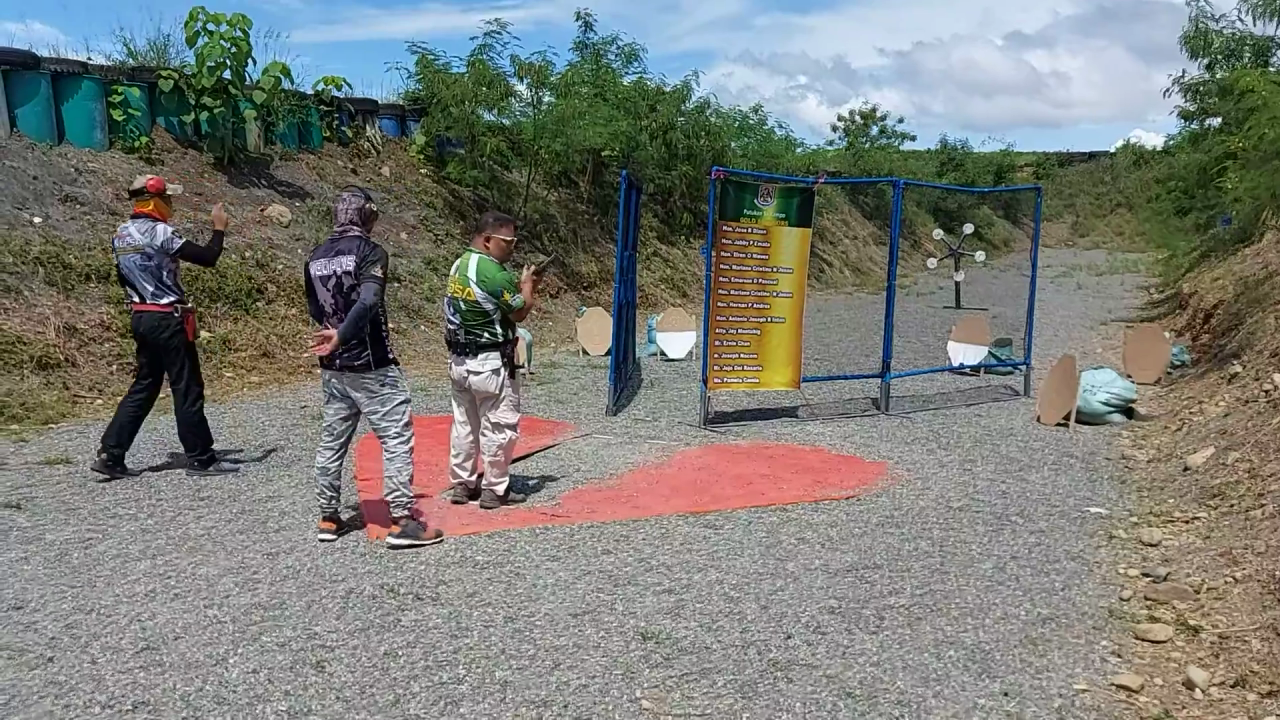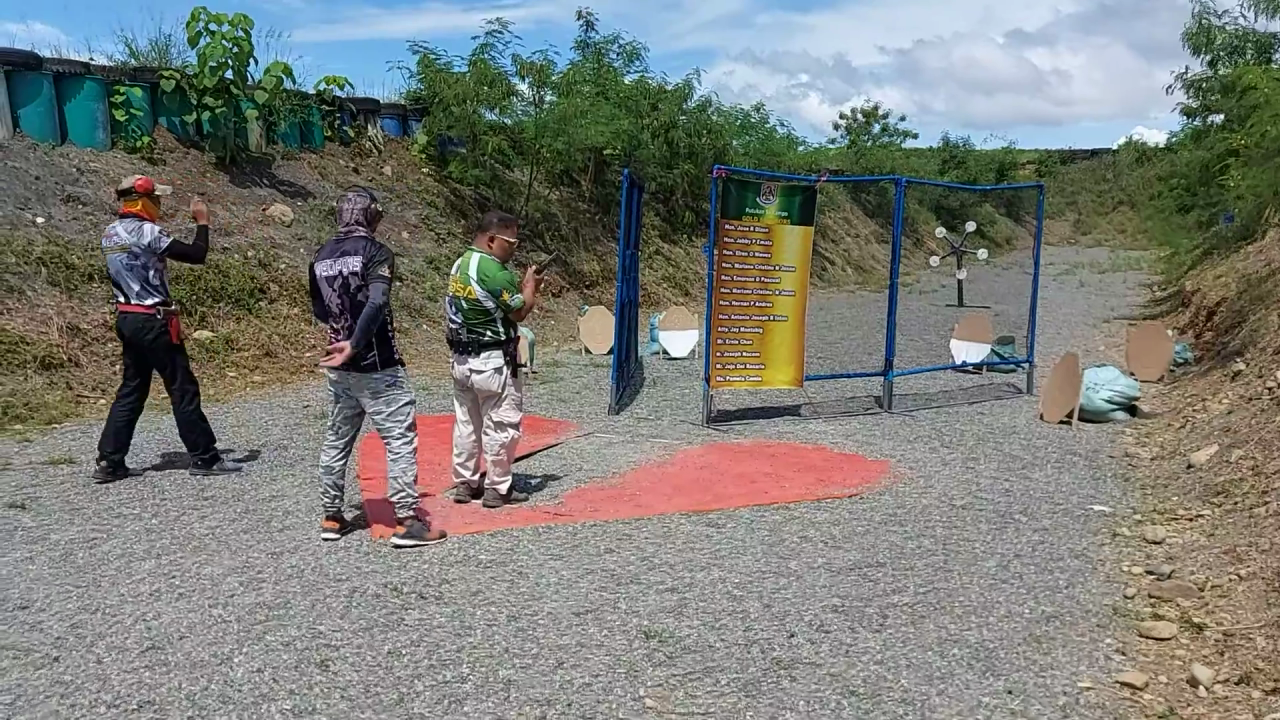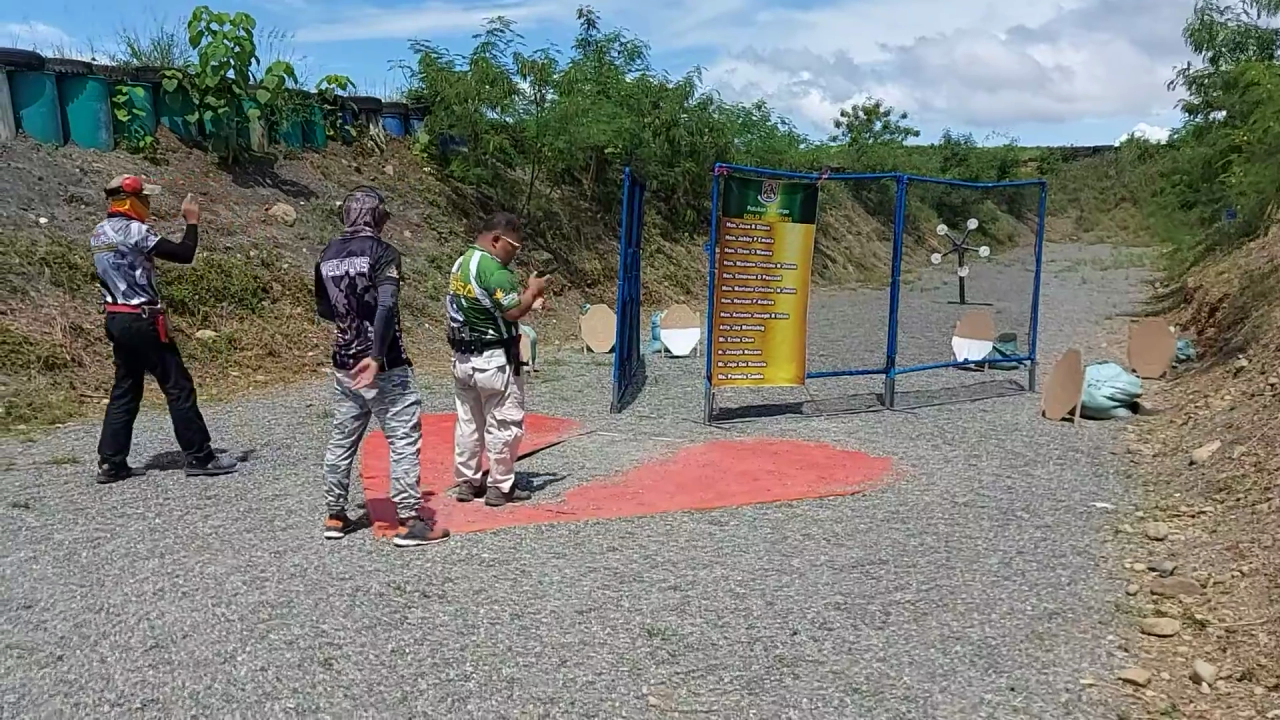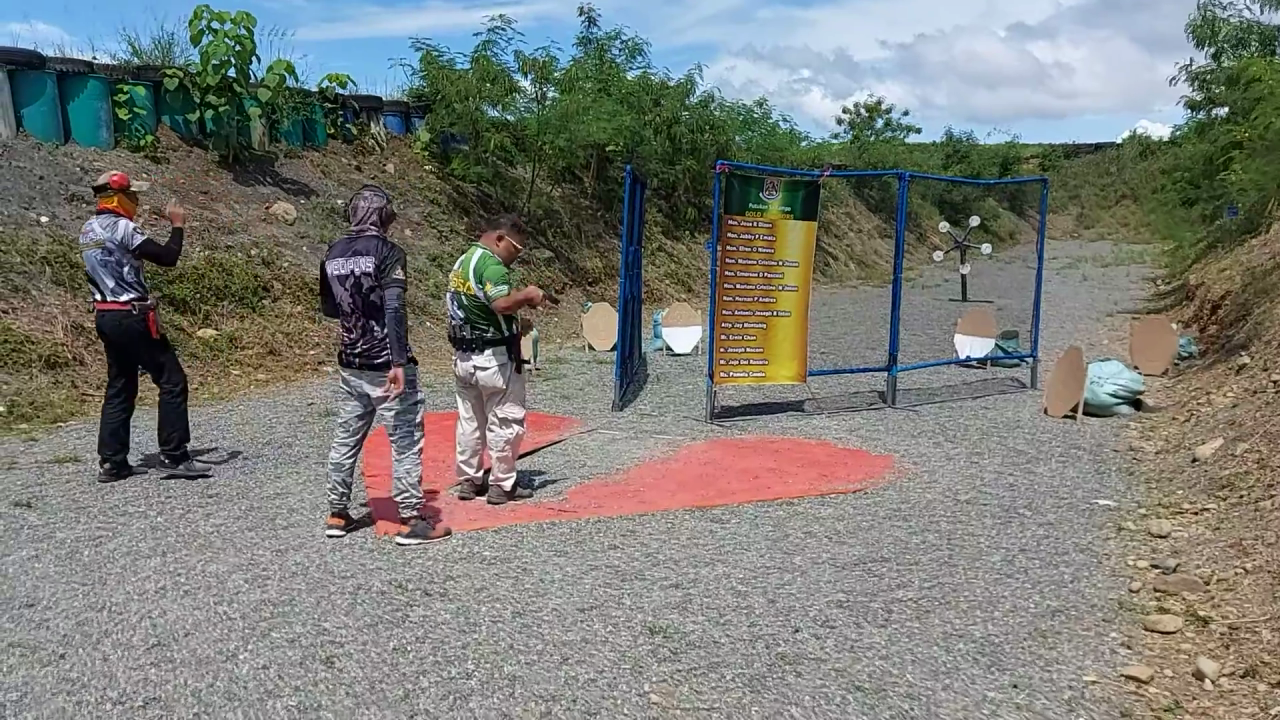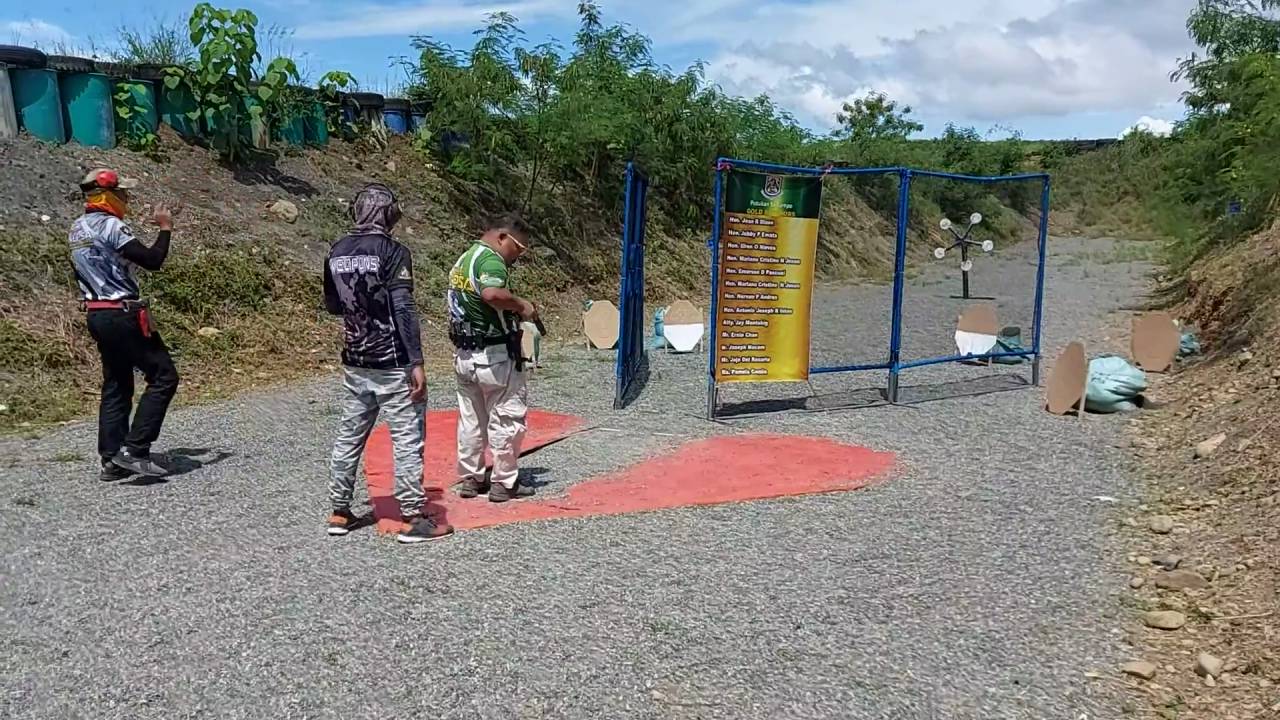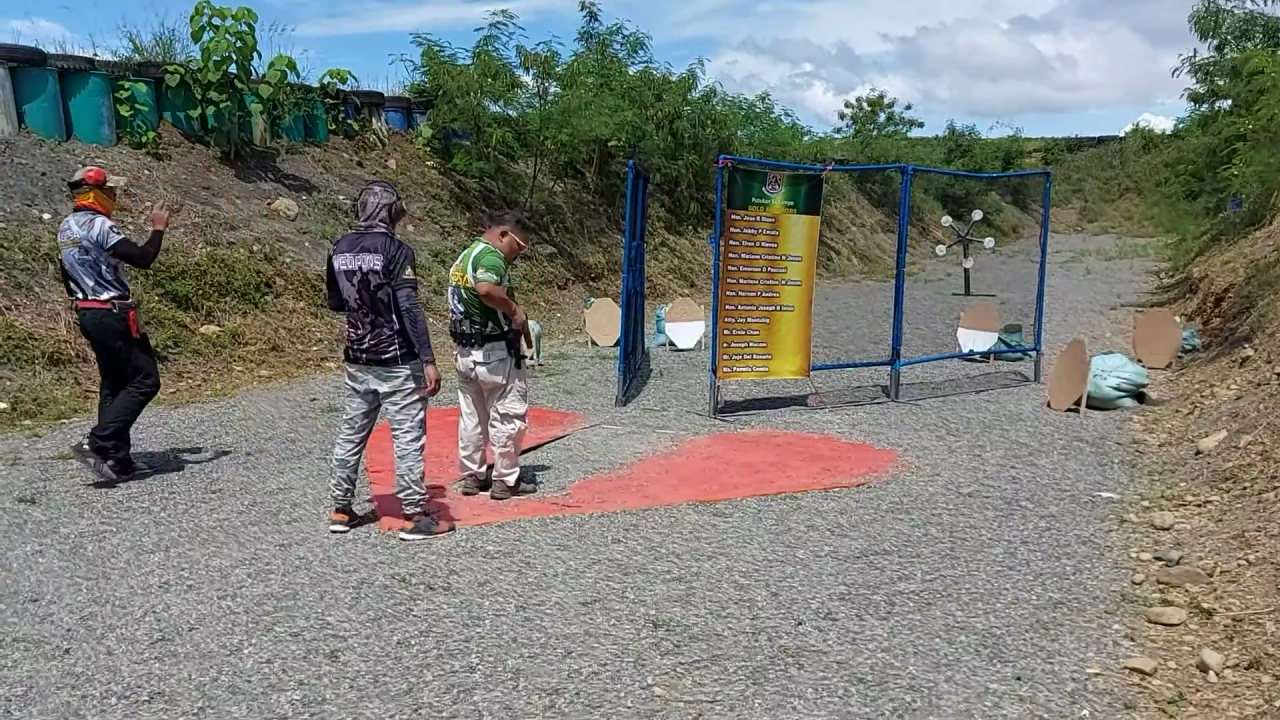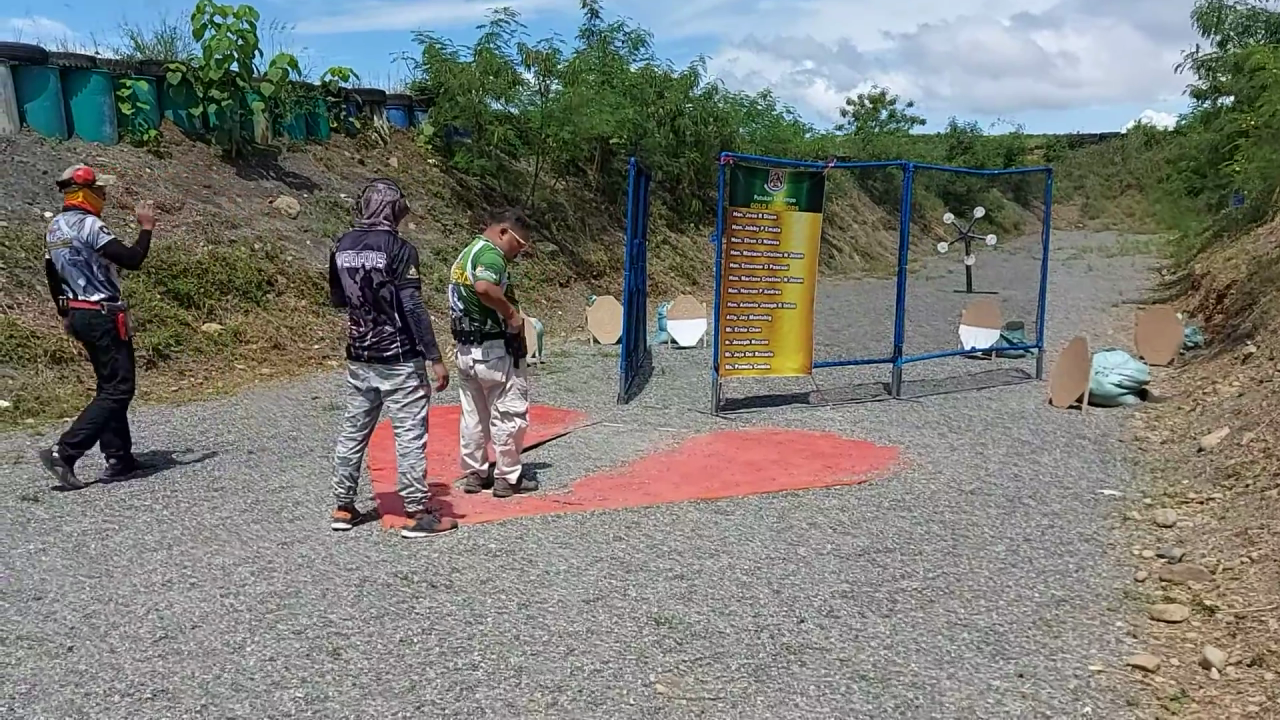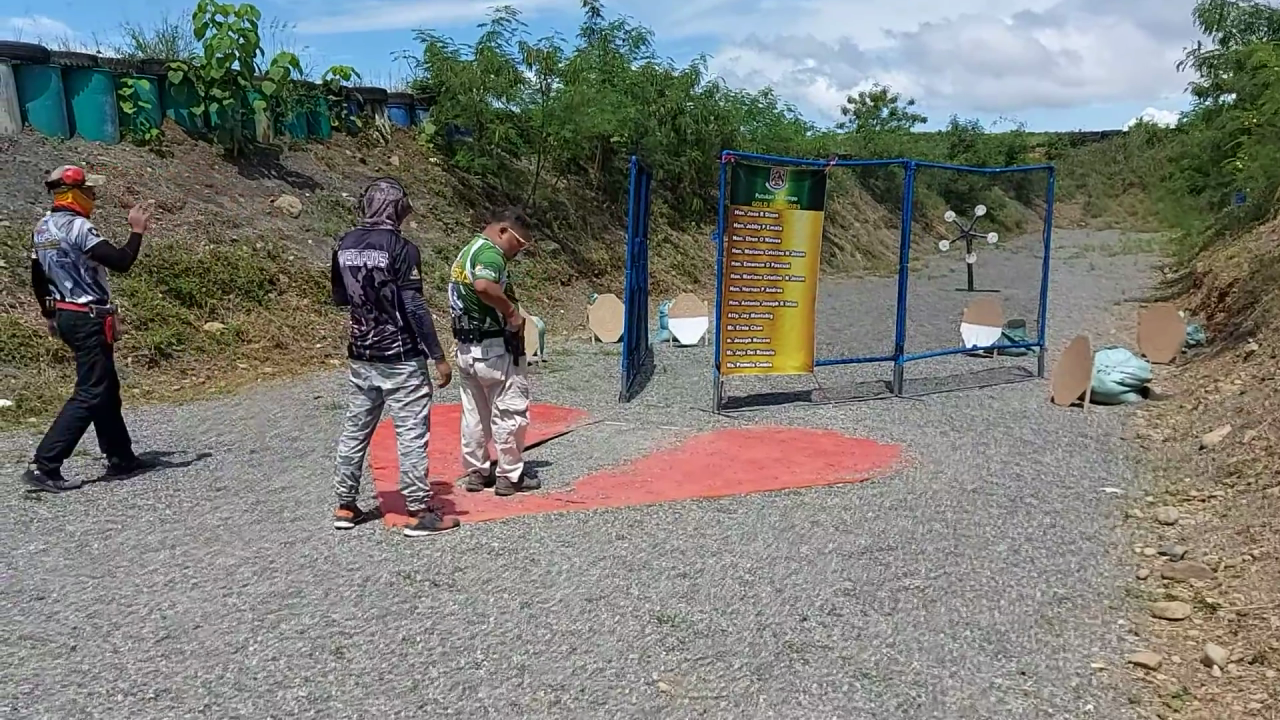
dt=0.1s
person 1, frame 1
left shoulder: (316, 257)
right shoulder: (369, 252)
left elbow: (315, 313)
right elbow: (367, 302)
right wrist: (342, 337)
left hip: (334, 368)
right hip: (372, 365)
left knee: (332, 440)
right knee: (396, 439)
left ankle: (328, 519)
right ankle: (402, 521)
person 1, frame 2
left shoulder: (321, 257)
right shoulder: (376, 252)
left elbow: (319, 312)
right elbow: (376, 302)
right wrist: (354, 343)
left hip: (340, 368)
right hip: (378, 365)
left knee: (336, 440)
right knee: (400, 440)
left ankle: (332, 518)
right ankle: (407, 522)
person 1, frame 3
left shoulder: (327, 256)
right shoulder: (382, 252)
left elbow: (324, 311)
right elbow: (386, 305)
right wrist: (376, 356)
left hip: (345, 364)
right hip: (379, 363)
left knee: (342, 439)
right knee: (404, 439)
left ankle: (335, 516)
right ankle: (409, 522)
person 1, frame 4
left shoulder: (332, 255)
right shoulder: (388, 252)
left elbow: (329, 308)
right elbow: (394, 308)
right wrist: (399, 362)
left hip: (351, 363)
right hip: (384, 364)
left knee: (346, 437)
right knee: (406, 439)
left ankle: (337, 514)
right ankle: (411, 521)
person 1, frame 5
left shoulder: (336, 253)
right shoulder: (392, 251)
left elbow: (332, 305)
right elbow: (404, 309)
right wrist: (416, 362)
left hip: (355, 361)
right hip: (393, 362)
left knee: (349, 435)
right knee: (408, 438)
left ankle: (339, 512)
right ankle: (413, 519)
person 1, frame 6
left shoulder: (339, 250)
right shoulder: (396, 250)
left elbow: (335, 302)
right elbow: (409, 308)
right wrist: (428, 360)
left hip: (358, 359)
right hip: (397, 360)
left knee: (351, 433)
right knee: (409, 437)
left ankle: (341, 510)
right ankle: (414, 516)
person 1, frame 7
left shoulder: (342, 247)
right shoulder: (399, 249)
left elbow: (337, 299)
right elbow: (413, 307)
right wrist: (435, 357)
left hip: (359, 357)
right hip: (399, 358)
left knee: (353, 430)
right knee: (410, 434)
left ankle: (343, 508)
right ankle: (416, 514)
person 1, frame 8
left shoulder: (344, 246)
right shoulder: (401, 248)
left elbow: (339, 297)
right elbow: (415, 308)
right wrist: (438, 356)
left hip: (361, 356)
right hip: (400, 357)
left knee: (355, 429)
right knee: (411, 433)
left ankle: (345, 506)
right ankle: (418, 513)
person 2, frame 1
left shoulder: (121, 235)
right shoulder: (158, 232)
right elbow: (206, 259)
right wrist: (219, 228)
left hip: (140, 319)
right hip: (167, 320)
left knee: (143, 388)
right knee: (188, 389)
left ankle: (108, 455)
right ankle: (201, 459)
person 2, frame 2
left shoulder: (109, 235)
right shoulder: (146, 231)
right elbow: (196, 255)
right wrist: (202, 222)
left hip: (126, 319)
right hip: (153, 321)
left knee: (131, 390)
right knee: (183, 389)
left ankle: (109, 461)
right ankle: (204, 458)
person 2, frame 3
left shoulder: (99, 233)
right shoulder: (135, 230)
right elbow: (184, 255)
right wrist: (192, 222)
left hip: (115, 319)
right hip: (141, 320)
left knee: (125, 391)
right knee: (178, 386)
left ankle: (111, 463)
right ankle: (201, 458)
person 2, frame 4
left shoulder: (87, 230)
right shoulder: (121, 227)
right elbow: (167, 257)
right wrist: (177, 225)
left hip: (105, 316)
right hip: (131, 317)
left knee: (119, 389)
right knee: (172, 381)
left ankle: (112, 462)
right ankle: (174, 457)
person 2, frame 5
left shoulder: (77, 229)
right shoulder: (110, 226)
right elbow: (153, 260)
right wrist: (165, 229)
left hip: (96, 316)
right hip: (123, 314)
left knee: (116, 388)
right knee: (163, 376)
left ankle: (114, 460)
right ankle: (133, 449)
person 2, frame 6
left shoulder: (65, 228)
right shoulder: (99, 226)
left elbow: (68, 276)
right elbow: (143, 258)
right wrist: (158, 228)
left hip: (87, 315)
right hip: (113, 314)
left knee: (114, 386)
right knee: (145, 380)
left ankle: (115, 458)
right ankle: (96, 444)
person 2, frame 7
left shoulder: (54, 227)
right shoulder: (89, 225)
left elbow: (52, 276)
right elbow: (132, 260)
left wrist: (65, 313)
right wrist: (146, 227)
left hip: (78, 314)
right hip: (102, 315)
left knee: (111, 386)
right knee: (118, 388)
left ankle: (119, 459)
right ankle: (63, 452)
person 2, frame 8
left shoulder: (42, 228)
right shoulder: (78, 227)
left elbow: (38, 276)
right elbow: (121, 262)
left wrist: (50, 314)
right wrist: (138, 231)
left hip: (64, 316)
right hip: (88, 318)
left knee: (103, 388)
right knee: (91, 394)
left ankle: (121, 458)
right ankle: (43, 466)
person 3, frame 1
left shoulder: (459, 265)
right shoulder: (492, 271)
right elbow: (520, 312)
left wrist: (518, 286)
right wrist: (527, 285)
left hip: (459, 359)
right hip: (490, 361)
left knee: (464, 425)
right knee: (499, 426)
left ankle: (461, 485)
right ankle: (495, 490)
person 3, frame 2
left shoulder: (460, 264)
right shoulder: (493, 270)
right elbow: (520, 312)
left wrist: (519, 287)
right wrist: (530, 285)
left hip: (462, 358)
right hip: (492, 360)
left knee: (466, 424)
right knee: (501, 425)
left ankle: (465, 484)
right ankle: (498, 489)
person 3, frame 3
left shoulder: (461, 263)
right shoulder: (492, 267)
right elbow: (513, 311)
left wrist: (525, 298)
right wrist: (532, 289)
left hip: (463, 356)
right hip: (494, 359)
left knee: (469, 422)
right knee: (504, 423)
left ankle: (467, 482)
right ankle: (500, 487)
person 3, frame 4
left shoulder: (462, 261)
right shoulder: (491, 264)
right elbow: (501, 304)
left wrist: (519, 297)
right wrist: (527, 294)
left hip: (464, 355)
right hip: (495, 357)
left knee: (470, 421)
right knee: (506, 422)
left ankle: (469, 480)
right ankle: (502, 485)
person 3, frame 5
left shoulder: (465, 259)
right shoulder: (491, 260)
right elbow: (491, 294)
left wrist: (511, 310)
right wrist: (521, 305)
left hip: (464, 353)
right hip: (495, 354)
left knee: (471, 419)
right knee: (507, 419)
left ankle: (470, 478)
right ankle: (504, 483)
person 3, frame 6
left shoulder: (466, 255)
right shoulder: (490, 256)
right elbow: (485, 290)
left wrist: (506, 312)
right wrist: (514, 310)
left hip: (465, 350)
right hip: (495, 351)
left knee: (472, 417)
right knee: (508, 417)
left ankle: (471, 476)
right ankle: (506, 480)
person 3, frame 7
left shoulder: (467, 253)
right shoulder: (490, 254)
right elbow: (484, 288)
left wrist: (505, 313)
right wrist: (512, 313)
left hip: (466, 348)
right hip: (495, 349)
left knee: (473, 415)
right knee: (510, 415)
left ankle: (474, 474)
right ankle: (508, 478)
person 3, frame 8
left shoulder: (468, 251)
right shoulder: (489, 252)
right elbow: (483, 287)
left wrist: (504, 310)
right wrist: (512, 311)
left hip: (467, 347)
right hip: (495, 348)
left knee: (474, 413)
right knee: (510, 413)
left ankle: (476, 472)
right ankle: (509, 477)
